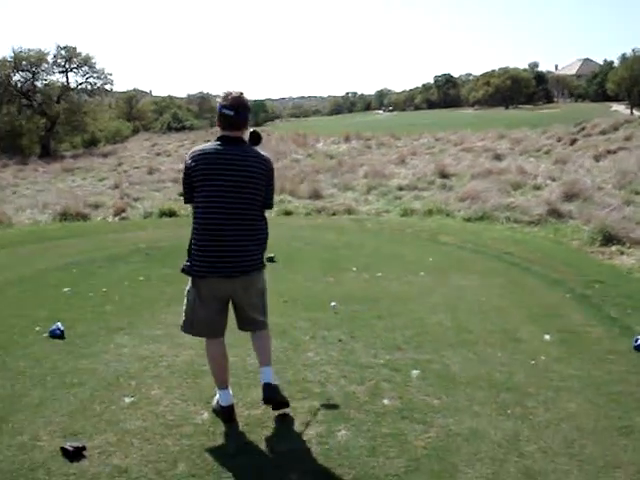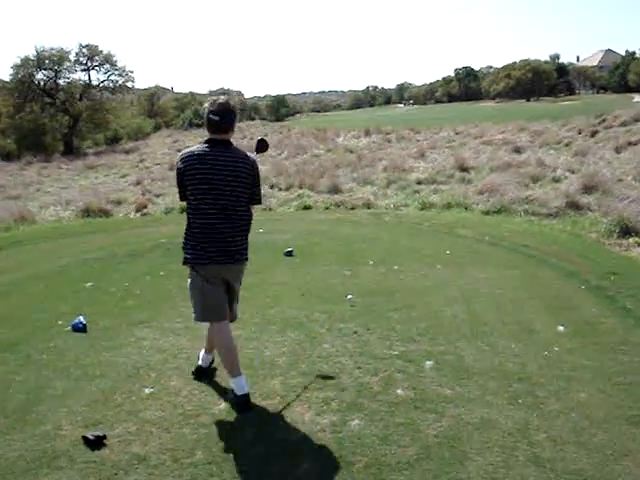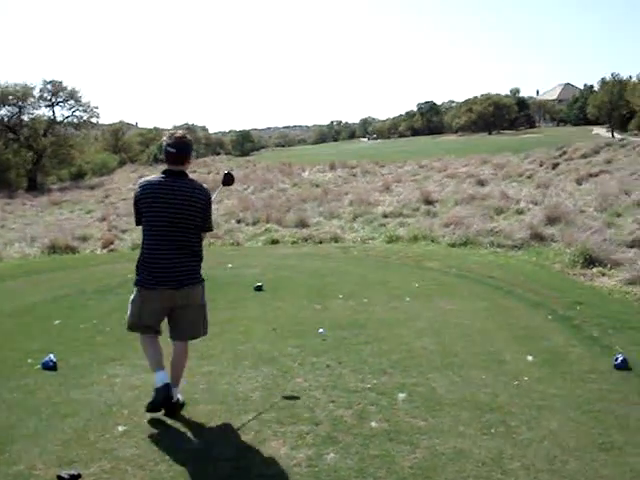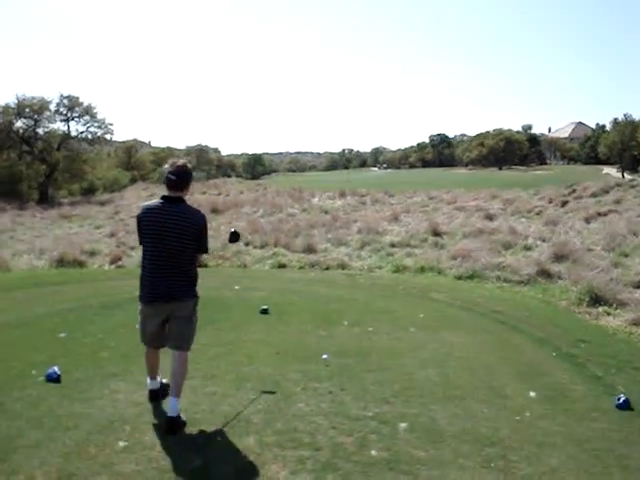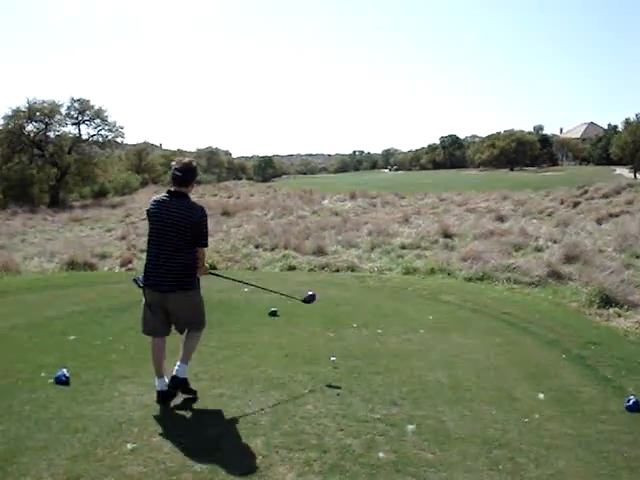
dt=0.4s
person 1, frame 1
left shoulder: (196, 158)
right shoulder: (262, 163)
left elbow: (193, 205)
right elbow: (264, 208)
left hip: (208, 263)
right hip: (249, 262)
left knee: (213, 335)
right knee: (257, 323)
left ankle: (224, 400)
right ankle: (268, 382)
person 1, frame 2
left shoulder: (187, 159)
right shoulder: (247, 162)
left elbow: (186, 201)
right elbow: (251, 208)
left hip: (202, 253)
right hip: (235, 252)
left knee: (217, 320)
right knee: (221, 315)
left ankle: (240, 388)
right ankle: (205, 361)
person 1, frame 3
left shoulder: (144, 187)
right shoulder: (201, 193)
left elbow: (142, 225)
right elbow: (202, 234)
left hip: (151, 276)
right hip: (188, 277)
left knee: (146, 330)
right knee: (181, 338)
left ankle: (161, 381)
right ankle: (172, 395)
person 1, frame 4
left shoulder: (146, 211)
right shoulder: (197, 217)
left elbow: (145, 246)
right elbow: (198, 259)
left hip: (151, 291)
right hip: (183, 293)
left knee: (152, 344)
right knee: (179, 350)
left ankle: (154, 385)
right ankle: (173, 410)
person 1, frame 5
left shoulder: (154, 204)
right shoulder: (197, 211)
right elbow: (199, 252)
right wrist: (200, 268)
left hip: (153, 281)
right hip: (183, 284)
left knee: (157, 335)
right knee: (194, 327)
left ankle: (162, 386)
right ankle: (179, 374)
